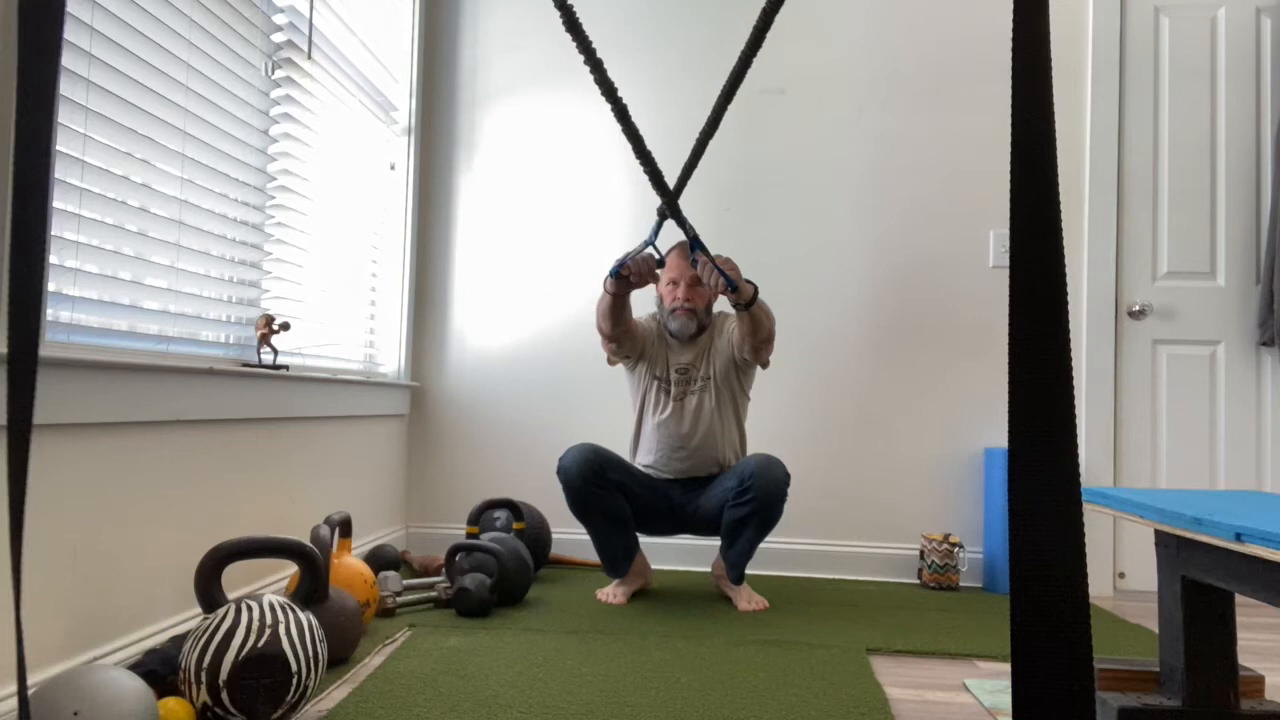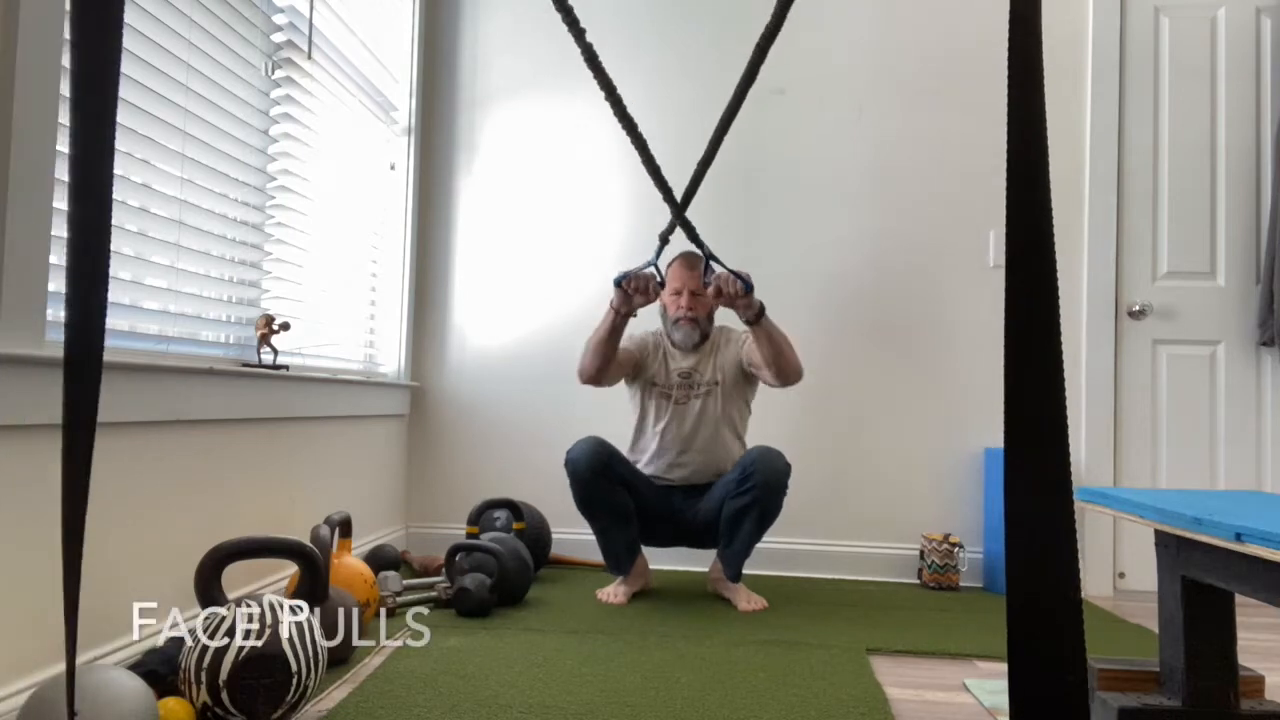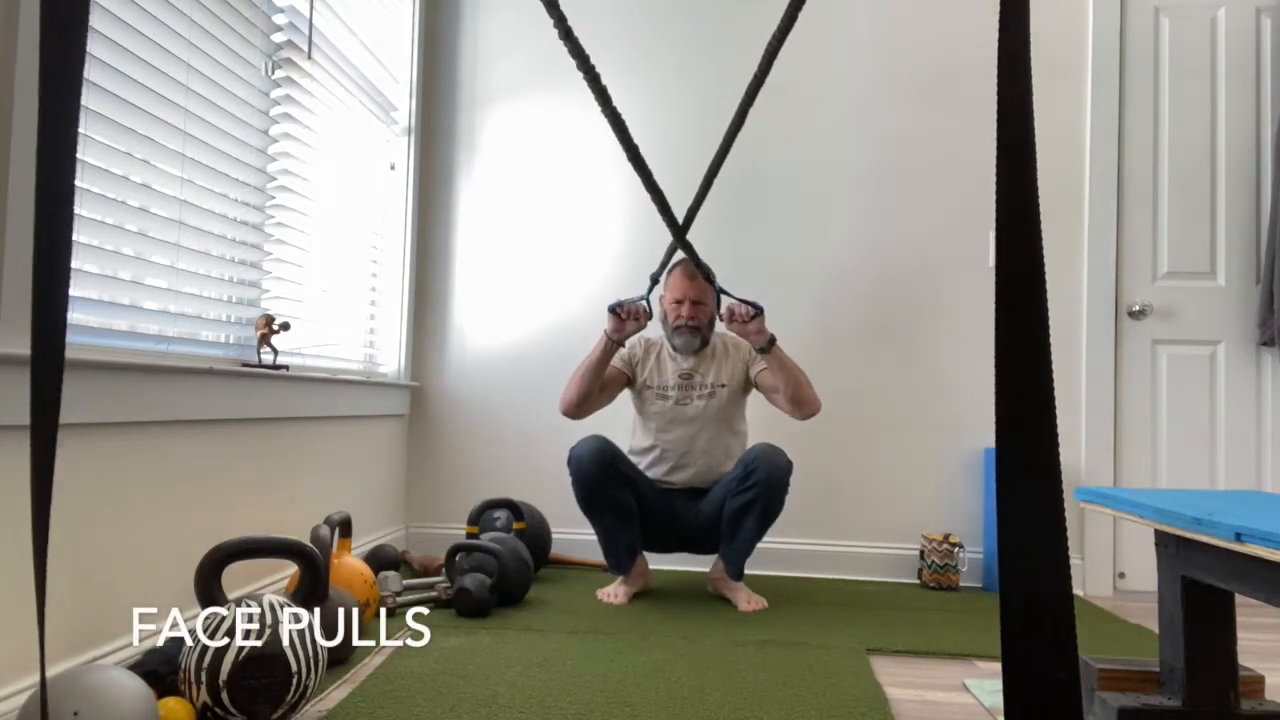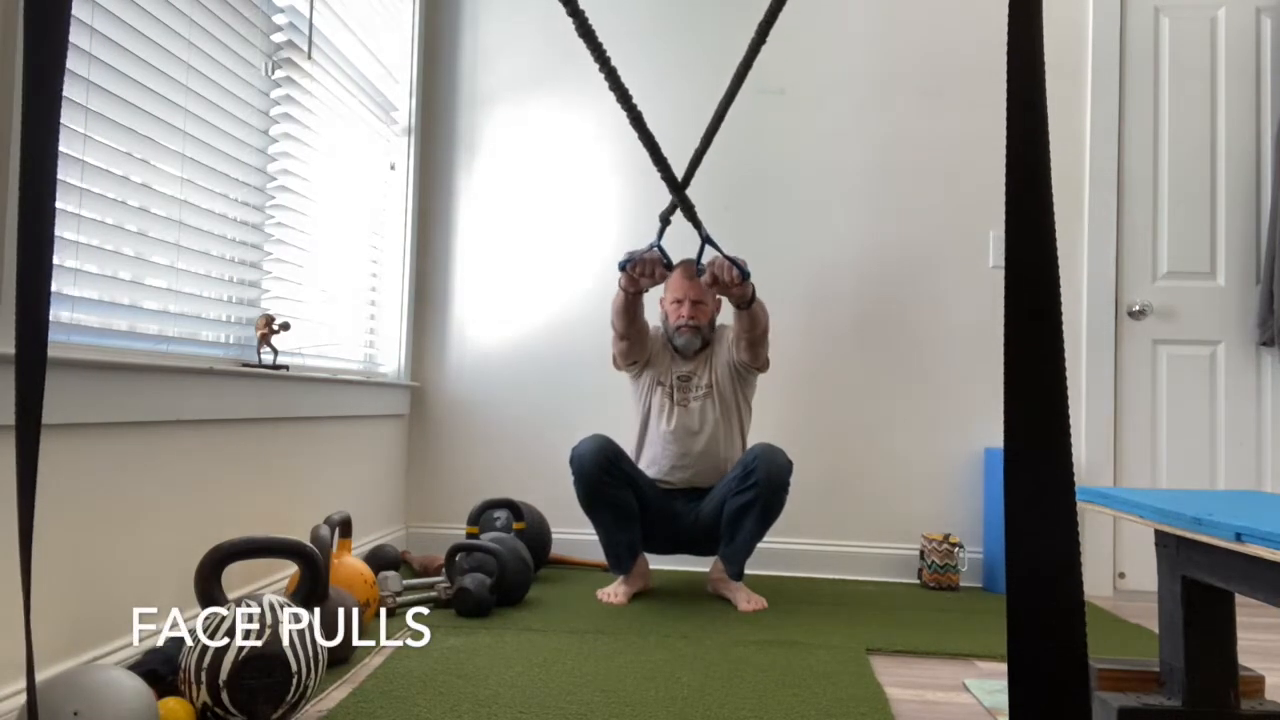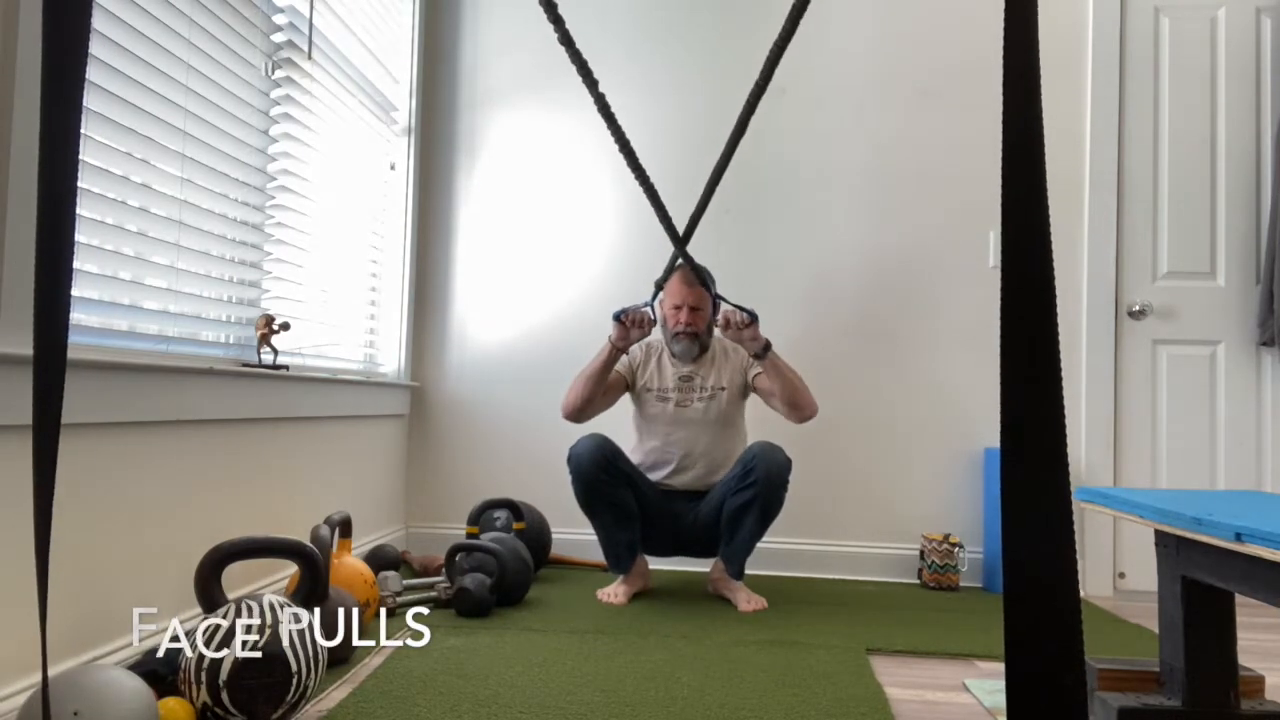
dt=1s
person 1, frame 1
left shoulder: (731, 335)
right shoulder: (643, 337)
left elbow: (762, 334)
right elbow: (610, 329)
left wrist: (742, 292)
right wrist: (617, 286)
left hip: (716, 493)
right hip: (650, 491)
left knee: (768, 474)
right knee: (578, 464)
left ankle: (730, 572)
right ankle: (629, 569)
person 1, frame 2
left shoulder: (737, 346)
right shoulder: (643, 346)
left elbow: (788, 374)
right elbow: (591, 373)
left wrist: (752, 311)
right wrist: (620, 309)
left hip: (714, 504)
right hip: (649, 501)
left knee: (769, 464)
right knee: (586, 455)
left ankle: (727, 574)
right ankle: (630, 570)
person 1, frame 3
left shoulder: (741, 353)
right shoulder: (638, 353)
left elbow: (806, 406)
right elbow: (572, 406)
left wrist: (763, 340)
right wrist: (612, 338)
left hip: (715, 509)
right hip: (651, 506)
left knee: (771, 460)
right knee: (588, 453)
left ankle: (728, 573)
right ankle: (630, 571)
person 1, frame 4
left shoulder: (735, 351)
right shoulder: (645, 351)
left elbow: (755, 330)
right elbow: (624, 325)
left wrist: (743, 295)
right wrist: (630, 287)
left hip: (716, 511)
right hip: (652, 508)
left knee: (770, 461)
right knee: (590, 453)
left ankle: (727, 573)
right ankle: (630, 571)
person 1, frame 5
left shoulder: (738, 358)
right shoulder: (639, 356)
left elbow: (804, 410)
right elbow: (573, 411)
left wrist: (759, 347)
right wrist: (615, 345)
left hip: (714, 514)
right hip: (651, 510)
left knee: (770, 459)
right knee: (588, 452)
left ankle: (727, 573)
right ankle: (631, 570)
